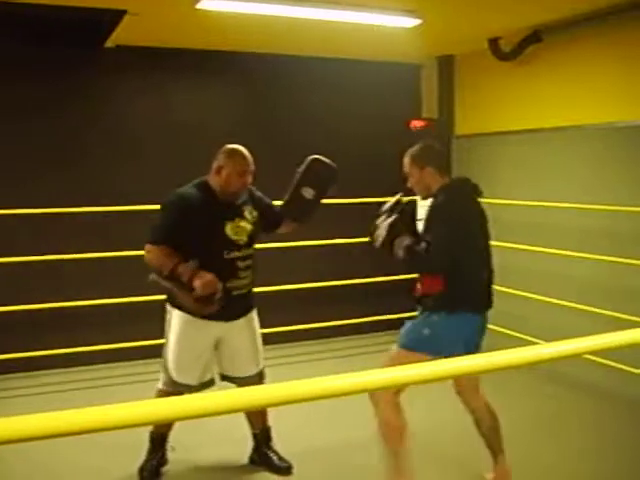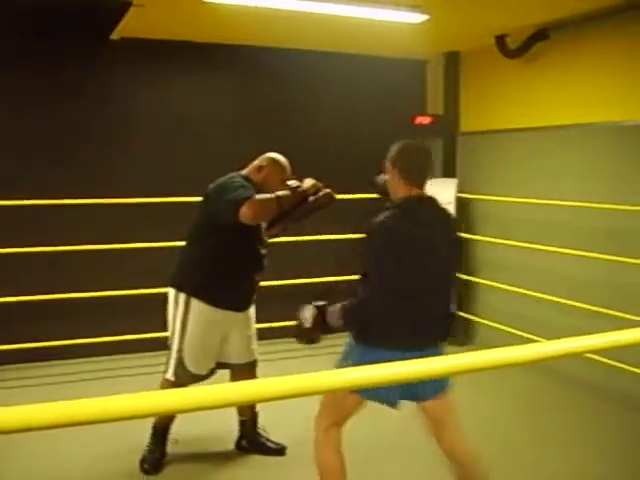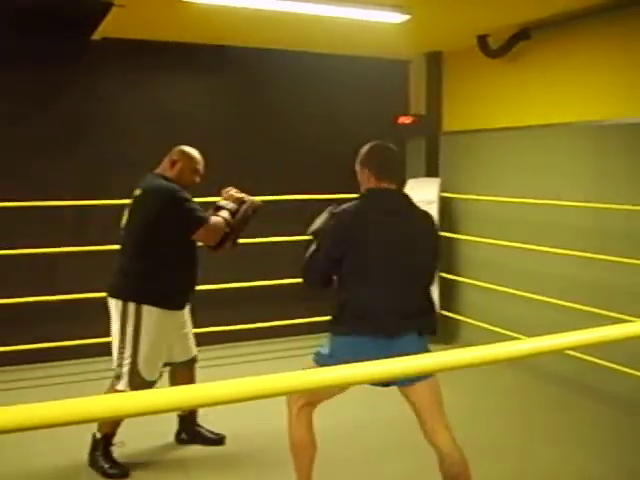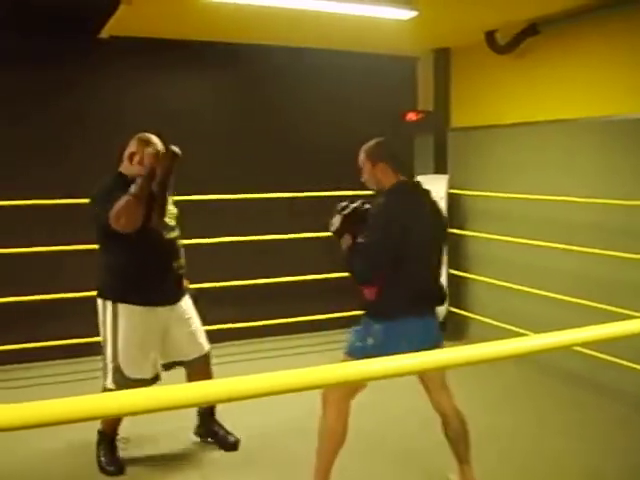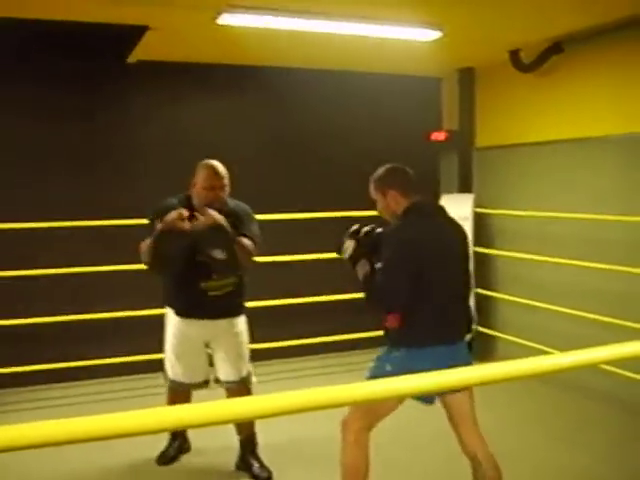
dt=1s
person 1, frame 1
left shoulder: (446, 207)
right shoulder: (464, 204)
left elbow: (430, 262)
left wrist: (397, 238)
right wrist: (408, 234)
left hip: (447, 315)
right hip: (469, 313)
left knee: (383, 392)
right knee: (471, 396)
person 1, frame 2
left shoulder: (388, 227)
right shoulder: (444, 224)
left elbow: (376, 300)
left wrist: (327, 316)
left hip: (378, 347)
right hip: (426, 347)
left knee: (327, 426)
right knee: (452, 441)
person 1, frame 3
left shoulder: (346, 218)
right shoulder: (424, 222)
left elbow: (314, 277)
left wrist: (319, 238)
left hip: (356, 338)
right hip: (408, 337)
left knee: (298, 405)
right knee: (439, 433)
person 1, frame 4
left shoulder: (387, 209)
right shoulder: (429, 205)
left elbow: (365, 270)
left wrist: (346, 236)
left hip: (388, 321)
right hip: (424, 317)
left knee: (335, 397)
right knee: (443, 400)
person 1, frame 5
left shoulder: (403, 235)
right shoulder: (451, 228)
left elbow: (389, 297)
left wrist: (362, 263)
left hip: (411, 350)
right hip: (452, 347)
left knee: (354, 426)
right knee: (472, 440)
person 2, frame 1
left shoulder: (250, 199)
right shoulder: (185, 202)
left elbow: (284, 223)
right elbow: (153, 252)
left wrist: (306, 192)
right wrist: (191, 275)
left hip: (240, 310)
right hip: (196, 311)
left knee: (252, 378)
right knee: (176, 383)
left ankle: (262, 447)
right ankle: (156, 451)
person 2, frame 2
left shoulder: (250, 194)
right shoulder: (232, 187)
right elbow: (253, 213)
right wrist: (295, 193)
left hip: (237, 300)
right hip: (199, 297)
left knee: (245, 365)
right knee: (182, 372)
left ankle: (248, 434)
right ankle: (158, 441)
person 2, frame 3
left shoulder: (155, 192)
right shoulder: (166, 194)
left elbow: (196, 228)
right elbow: (210, 234)
left wrist: (222, 208)
right wrist: (229, 208)
left hip: (168, 299)
right hip: (141, 302)
left knee: (184, 362)
right knee: (131, 379)
left ankle: (188, 426)
right ankle: (100, 448)
person 2, frame 4
left shoulder: (156, 188)
right shoulder: (111, 192)
right elbow: (126, 222)
left wrist: (178, 273)
right wrist: (147, 176)
left hip: (173, 298)
right hip: (128, 302)
left knee: (199, 357)
right knee: (123, 379)
left ankle: (207, 422)
right ankle: (106, 442)
person 2, frame 5
left shoulder: (238, 212)
right shoulder: (171, 209)
left elbow: (248, 255)
right elbow: (148, 257)
left wrist: (223, 231)
right wrist: (162, 230)
left hip: (228, 315)
right hip: (183, 313)
left knee: (239, 383)
right knee: (179, 382)
left ankle: (248, 452)
right ankle: (178, 438)
